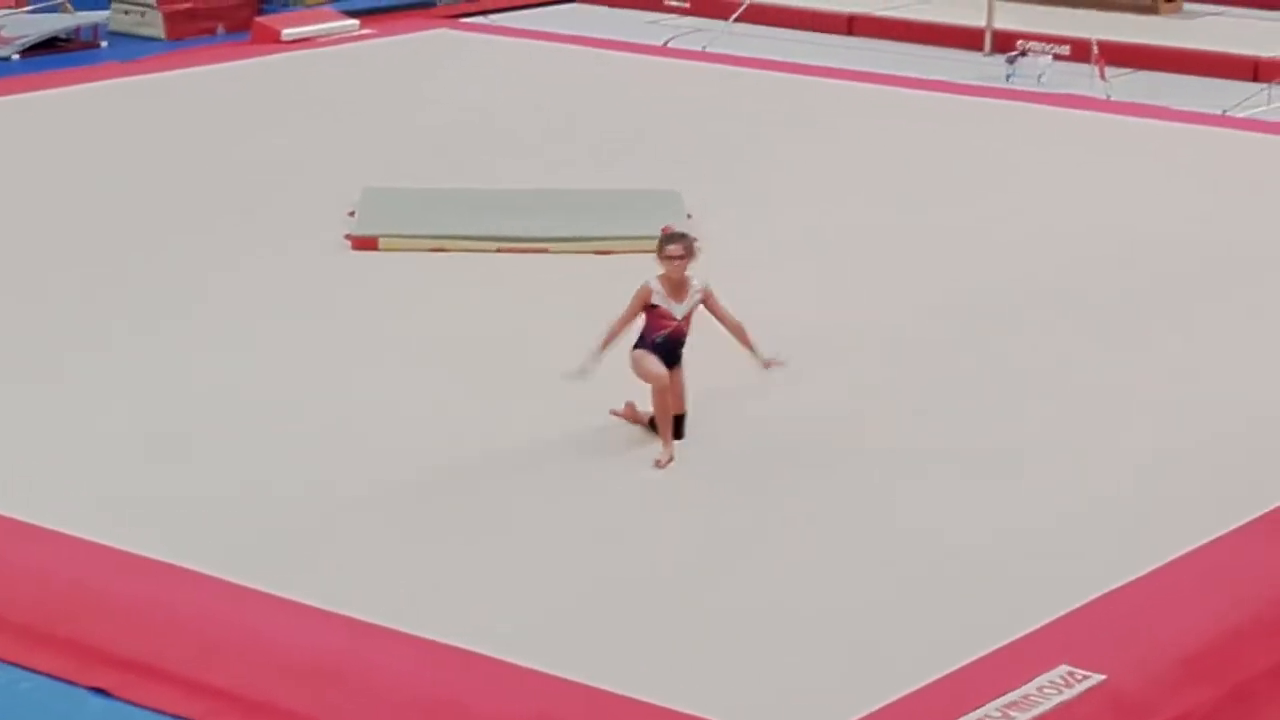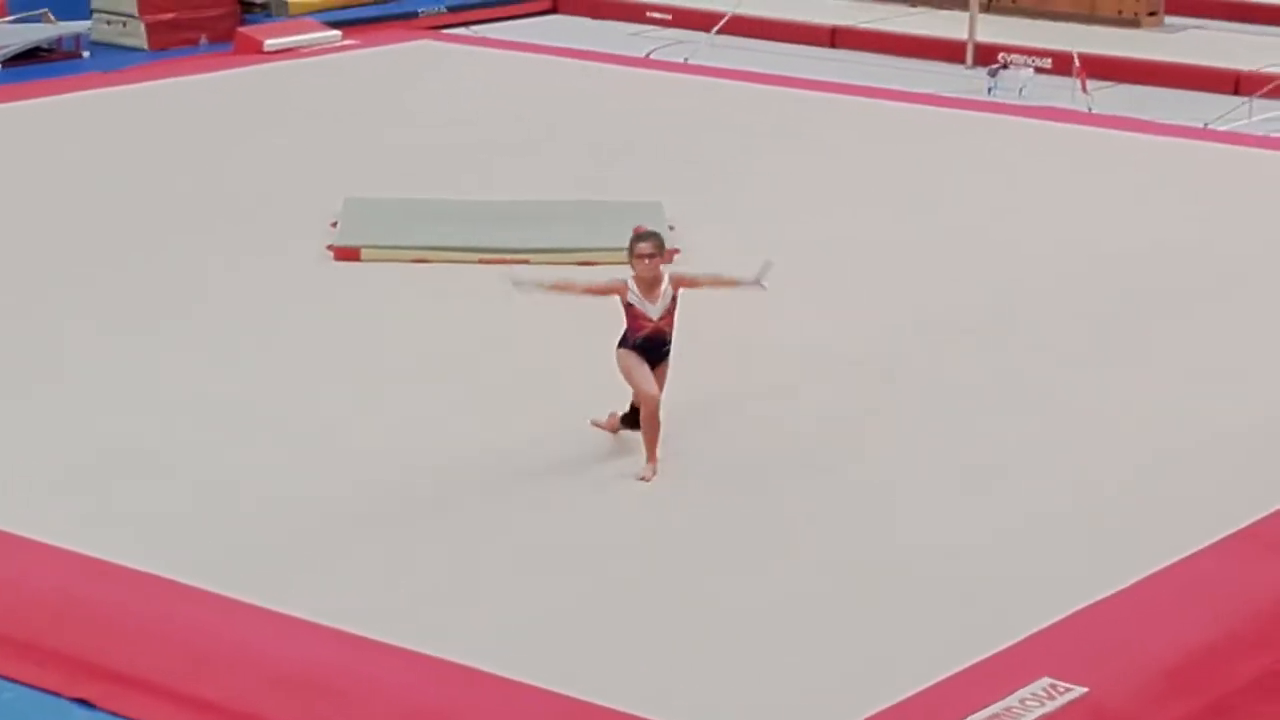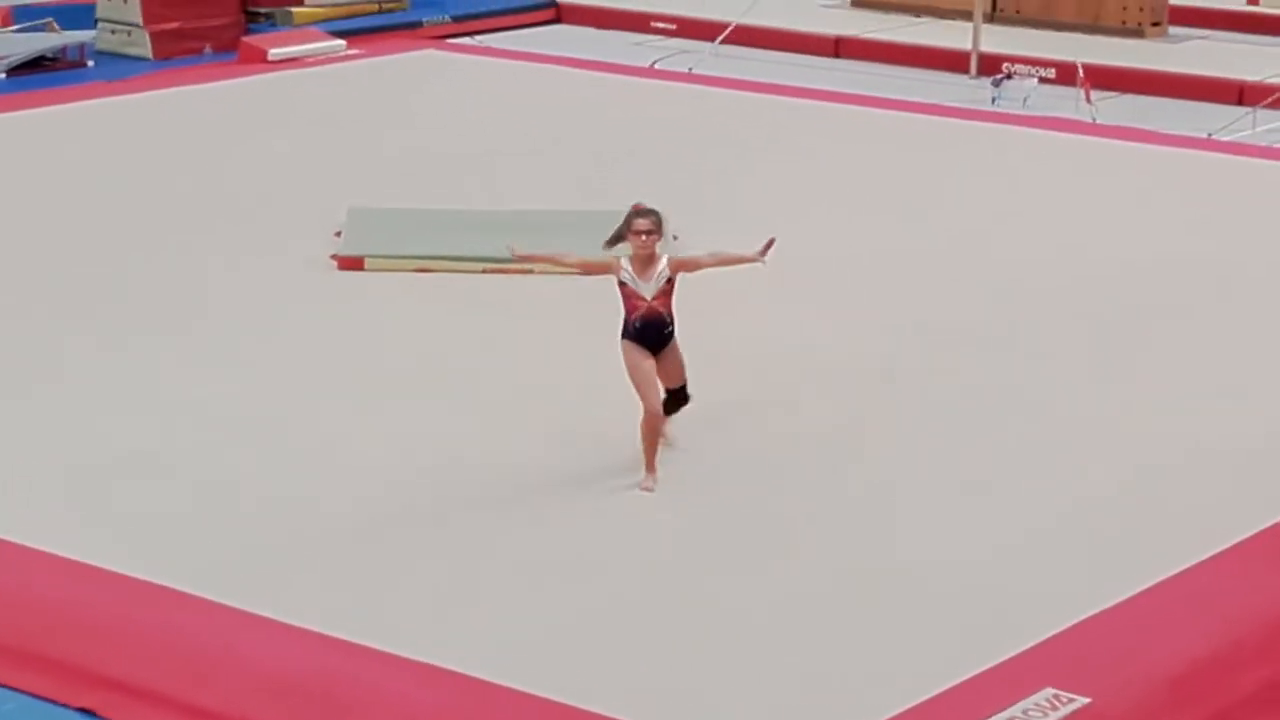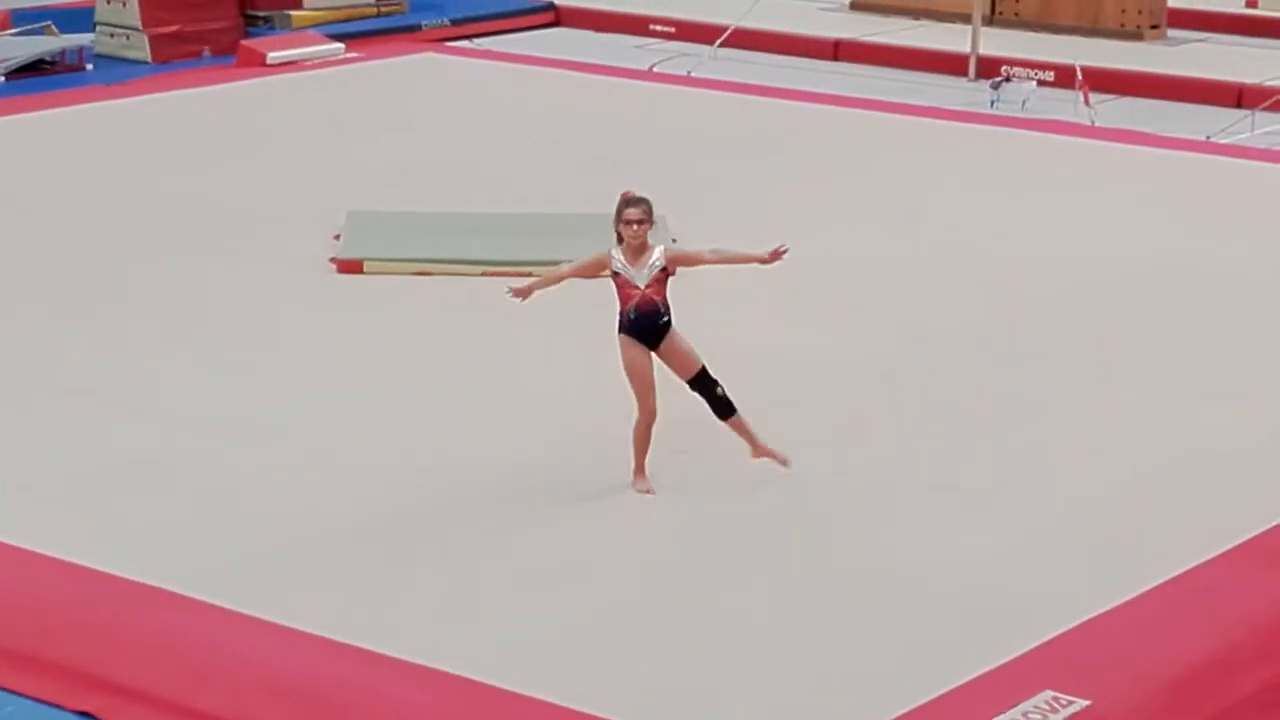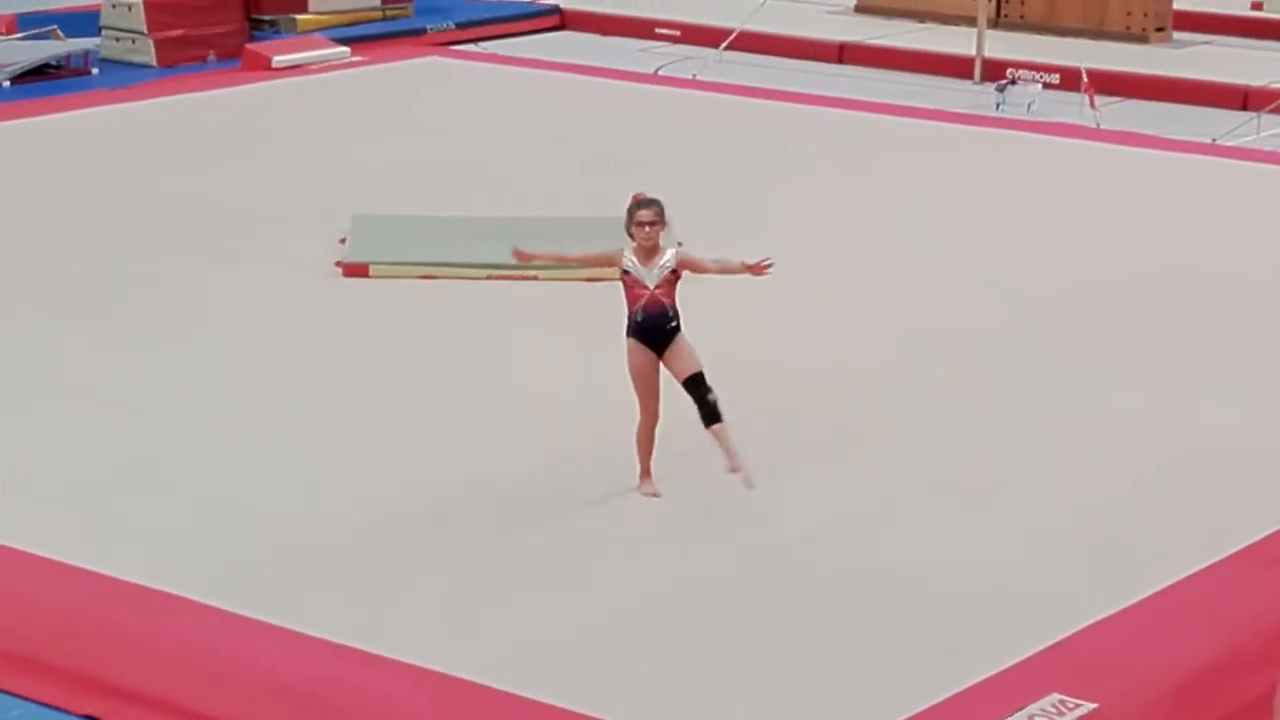
dt=0.2s
person 1, frame 1
left shoulder: (699, 289)
right shoulder: (649, 289)
left elbow: (730, 322)
right elbow: (621, 323)
left wrist: (757, 355)
right wrist: (595, 356)
left hip: (673, 356)
right hip: (645, 352)
left knee: (677, 429)
right knee: (660, 379)
left ankle: (635, 414)
right ankle: (666, 447)
person 1, frame 2
left shoulder: (673, 281)
right shoulder: (624, 286)
left elbow: (707, 280)
right elbow: (578, 288)
left wrist: (747, 282)
right wrist: (538, 285)
left hip: (660, 354)
right hip: (631, 352)
left knee: (641, 415)
right knee: (651, 397)
left ankle: (615, 421)
right ankle: (650, 460)
person 1, frame 3
left shoulder: (671, 263)
right shoulder: (618, 266)
left elbow: (711, 259)
right elbow: (571, 261)
left wrist: (753, 257)
right wrist: (530, 256)
left hip: (665, 337)
right hip: (635, 342)
left knee: (680, 396)
right knee: (653, 409)
left ankle: (658, 425)
right ankle: (650, 470)
person 1, frame 4
left shoulder: (666, 255)
right shoulder: (611, 259)
left elbow: (712, 256)
right elbow: (568, 270)
left wrist: (760, 257)
right wrist: (532, 286)
left hip: (664, 330)
right hip: (632, 336)
left knee: (708, 385)
right knee: (648, 409)
left ankle: (756, 444)
right ankle: (639, 473)
person 1, frame 5
left shoulder: (676, 257)
right shoulder: (621, 257)
left elbow: (713, 266)
right elbow: (575, 258)
left wrist: (745, 267)
right wrist: (535, 257)
left hip: (671, 334)
right hip: (639, 338)
left knee: (701, 389)
right knee: (649, 412)
left ankle: (733, 456)
right ankle: (645, 476)
